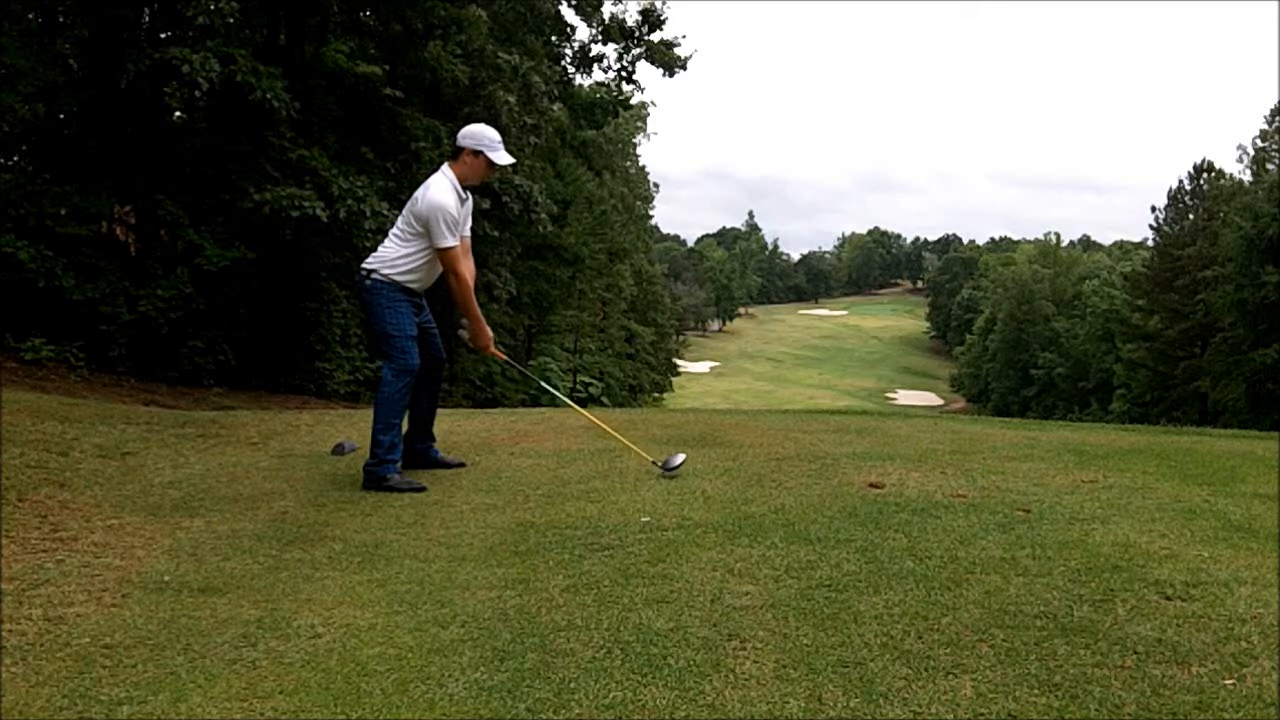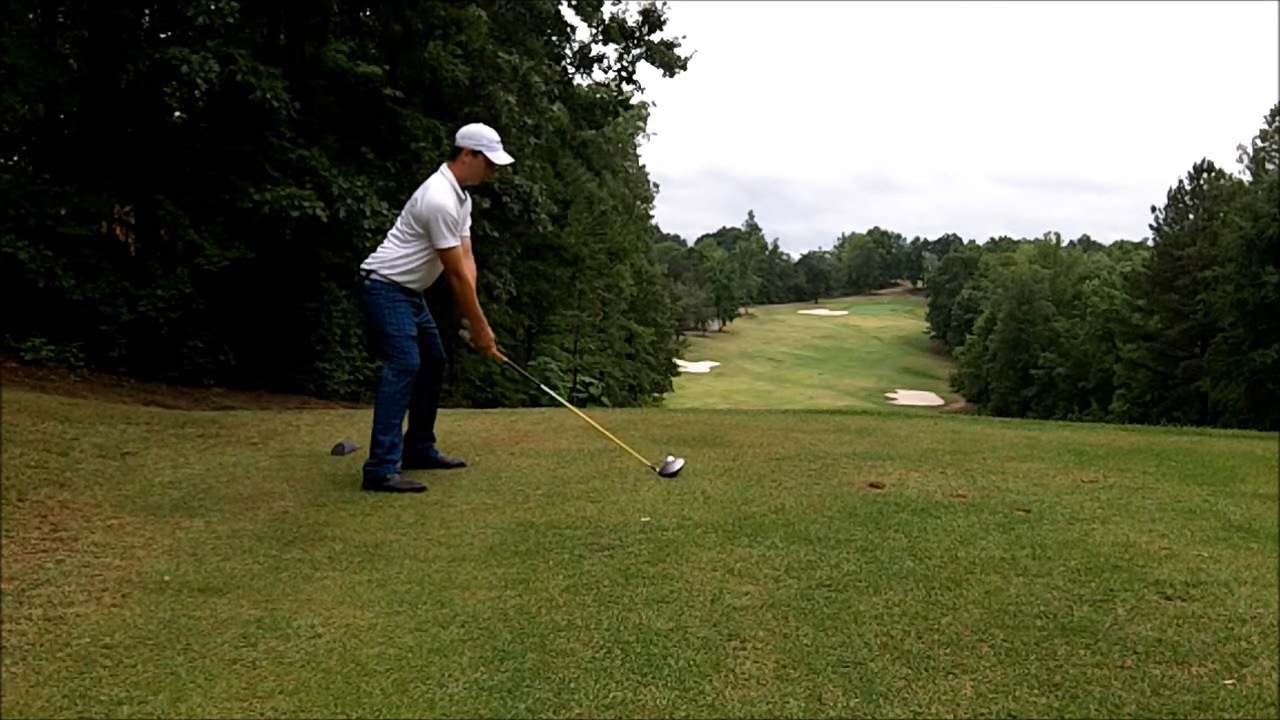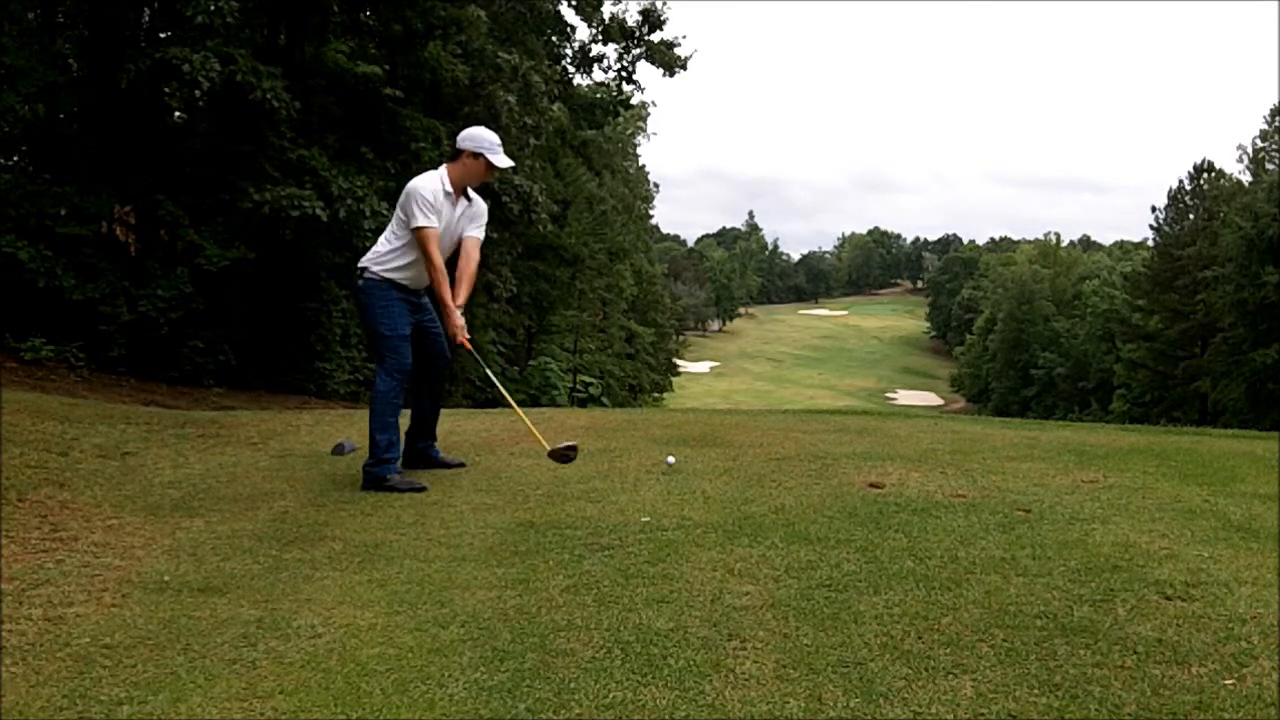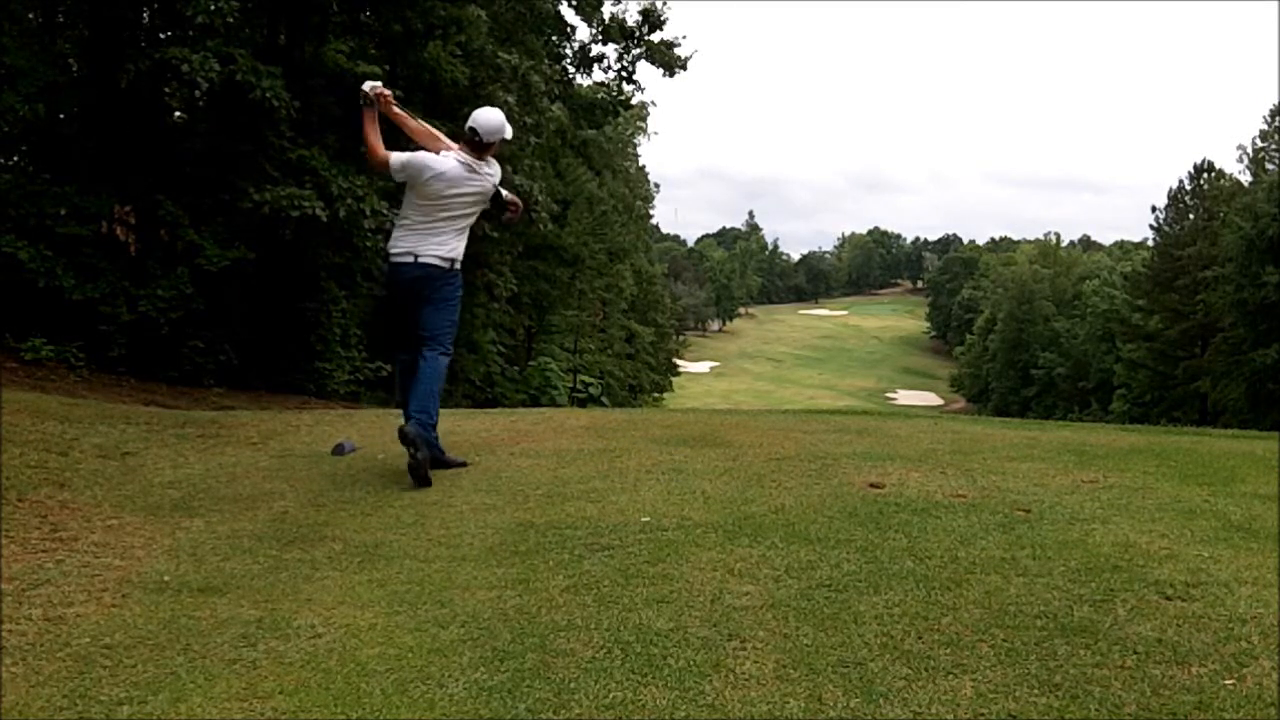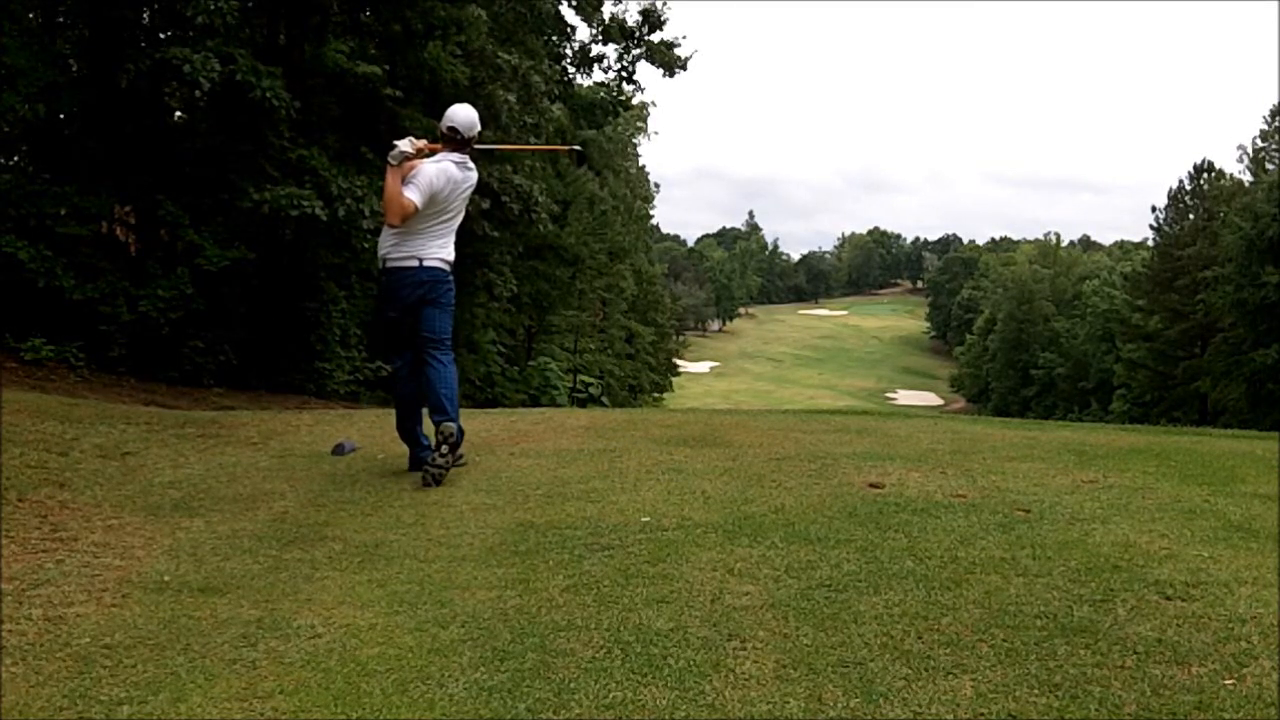
dt=1s
person 1, frame 1
left shoulder: (461, 196)
right shoulder: (440, 198)
left elbow: (465, 262)
right elbow: (454, 273)
left wrist: (469, 319)
right wrist: (478, 326)
left hip: (409, 289)
right hip: (386, 286)
left knee: (432, 362)
right knee: (403, 366)
left ankle: (418, 449)
right ankle: (381, 468)
person 1, frame 2
left shoulder: (460, 196)
right shoulder: (440, 199)
left elbow: (466, 261)
right elbow: (456, 273)
left wrist: (471, 319)
right wrist: (480, 326)
left hip: (408, 290)
right hip: (385, 287)
left knee: (433, 361)
right knee: (404, 366)
left ankle: (418, 449)
right ankle: (381, 468)
person 1, frame 3
left shoulder: (476, 206)
right shoulder: (423, 188)
left elbow: (469, 260)
right elbow: (431, 256)
left wrist: (458, 308)
right wrist: (449, 311)
left hip: (413, 291)
right hip: (381, 285)
left knee: (436, 362)
right knee: (397, 366)
left ankle: (420, 448)
right ankle: (380, 469)
person 1, frame 4
left shoulder: (426, 166)
right shoulder: (491, 176)
left elbow: (377, 159)
right elbow: (443, 146)
left wrist: (374, 111)
right wrist: (396, 112)
left hip: (400, 268)
right hip: (440, 274)
left knee: (409, 354)
right knee: (435, 352)
left ankle: (425, 445)
right ankle: (418, 428)
person 1, frame 5
left shoulder: (431, 171)
right shoulder: (468, 172)
left elbow: (394, 216)
right elbow: (417, 172)
left wrist: (395, 165)
right wrist: (409, 160)
left hip: (398, 274)
right hip: (436, 274)
left knee: (405, 360)
right knee: (438, 353)
left ankle: (418, 447)
right ankle: (447, 427)
